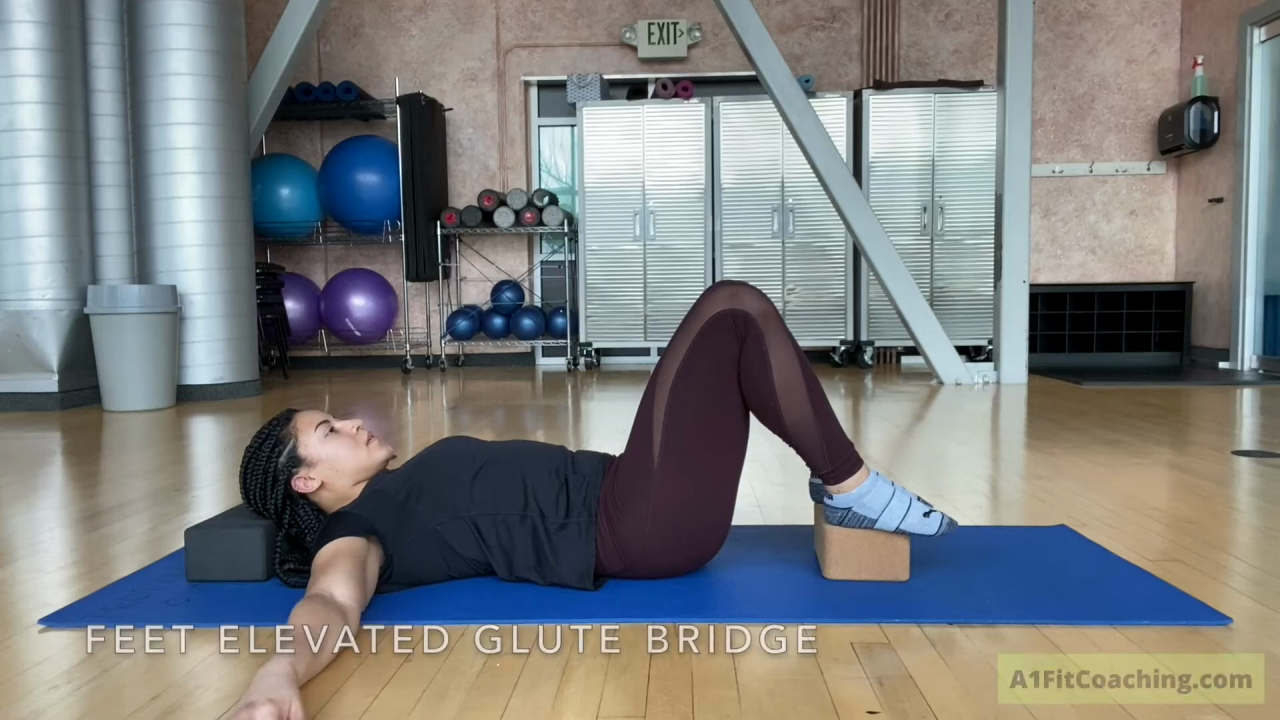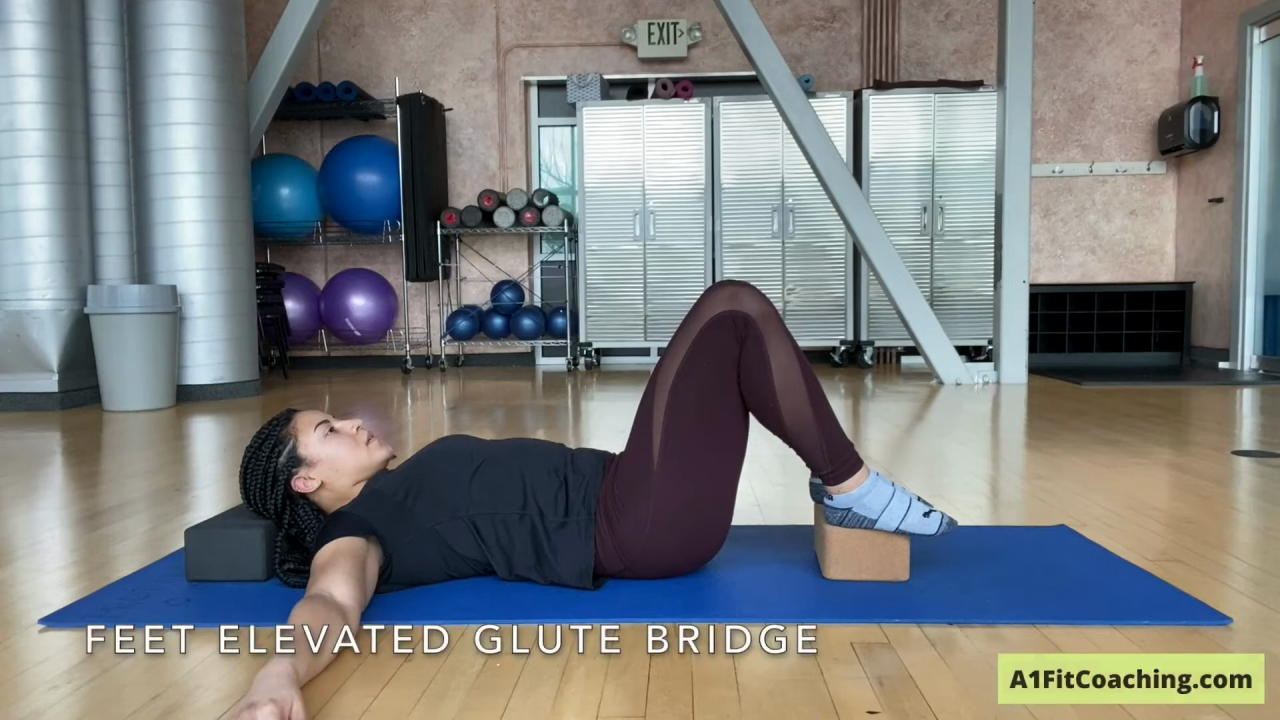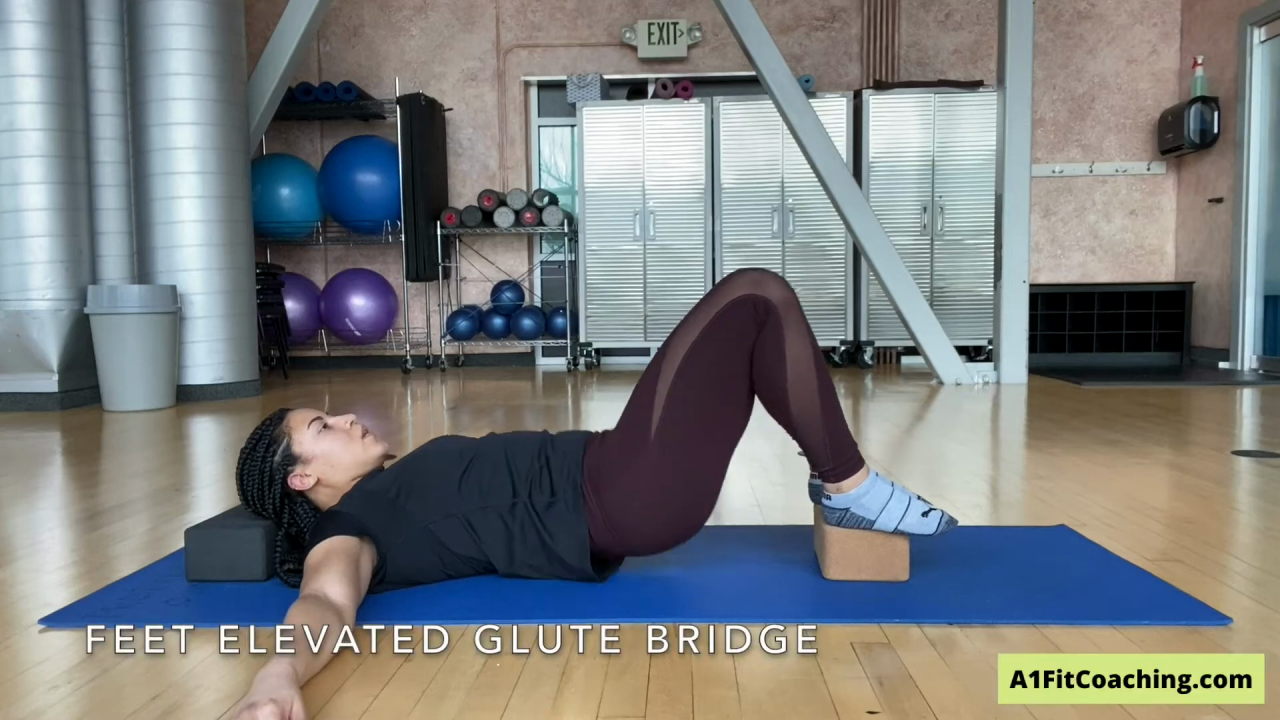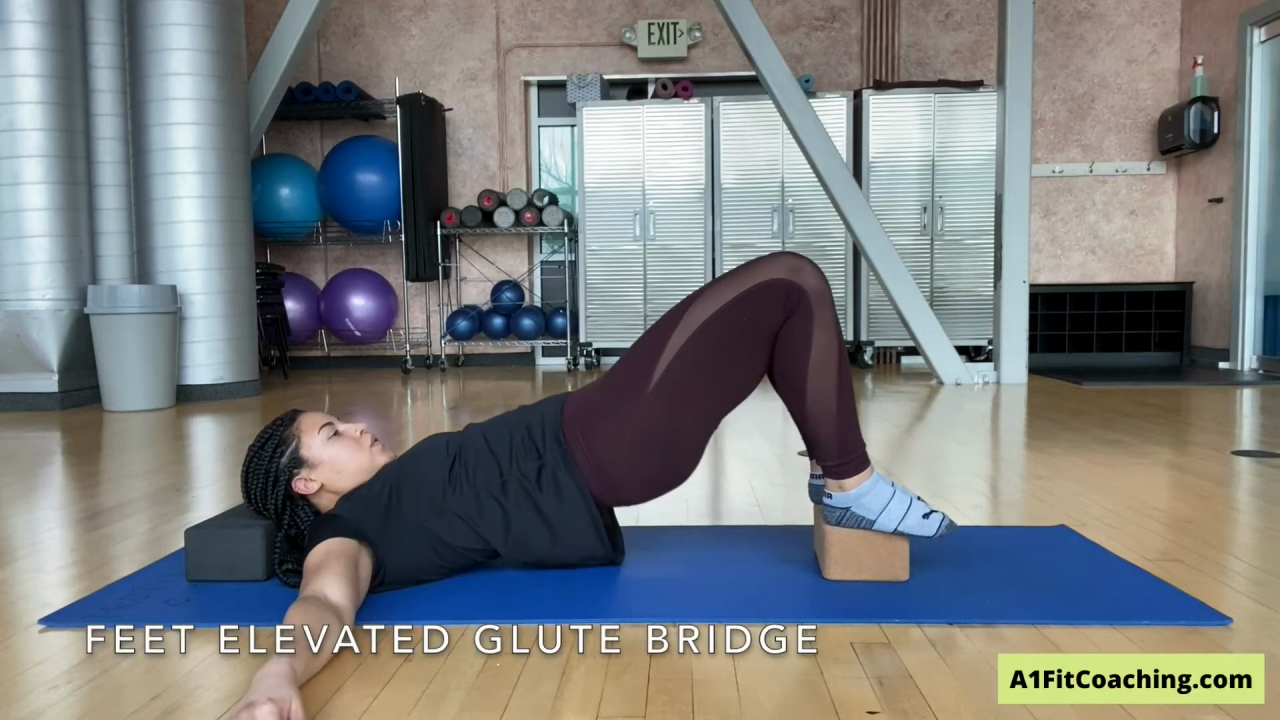
dt=0.3s
person 1, frame 1
left shoulder: (392, 501)
right shoulder: (355, 535)
right elbow: (330, 605)
left hip: (619, 498)
right hip: (649, 524)
left knee: (734, 315)
right knee: (734, 312)
left ankle: (846, 487)
right ankle: (852, 490)
person 1, frame 2
left shoulder: (389, 500)
right shoulder: (352, 535)
right elbow: (331, 604)
left hip: (617, 494)
right hip: (648, 525)
left knee: (735, 317)
right knee: (734, 311)
left ankle: (849, 489)
right ankle: (852, 492)
person 1, frame 3
left shoulder: (381, 502)
right shoulder: (345, 535)
right elbow: (327, 603)
left hip: (610, 487)
right hip: (634, 492)
left knee: (753, 300)
right knee: (758, 298)
left ankle: (844, 487)
right ankle: (851, 491)
person 1, frame 4
left shoulder: (376, 505)
right shoulder: (345, 537)
right elbow: (326, 603)
left hip: (596, 442)
right hip: (614, 443)
left knee: (784, 290)
right knee: (790, 284)
left ankle: (844, 483)
right ankle: (852, 488)
